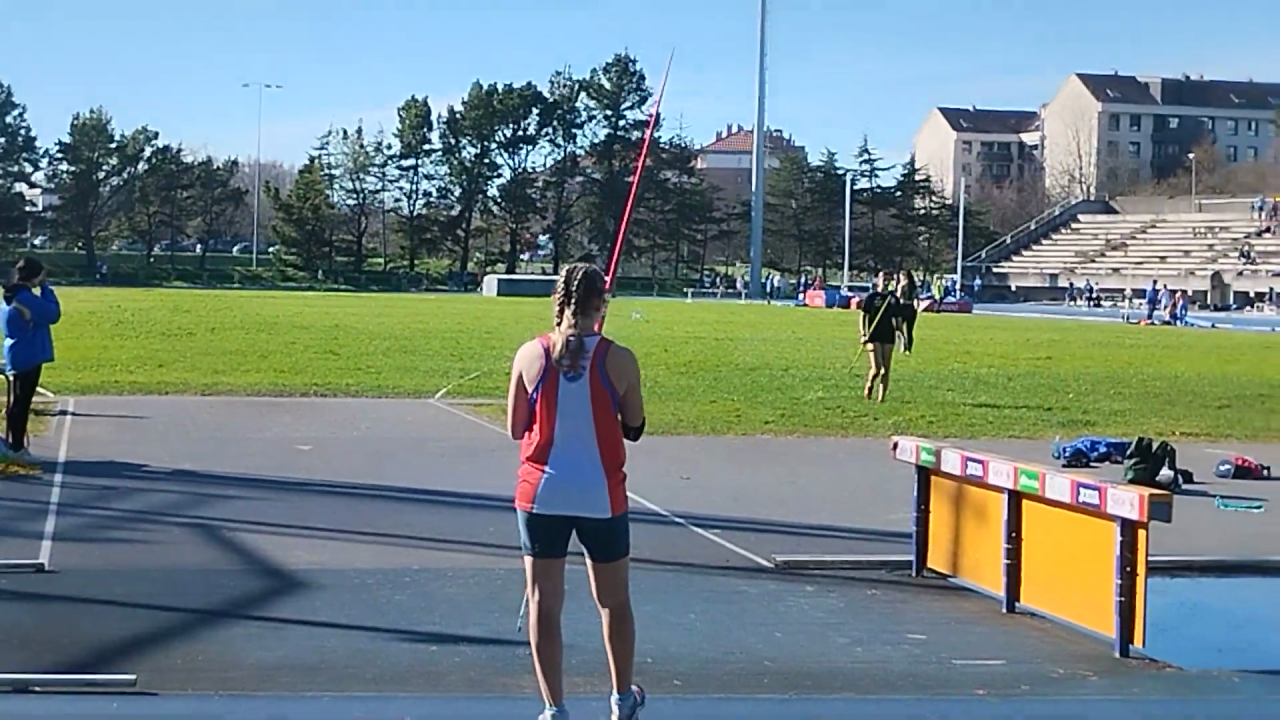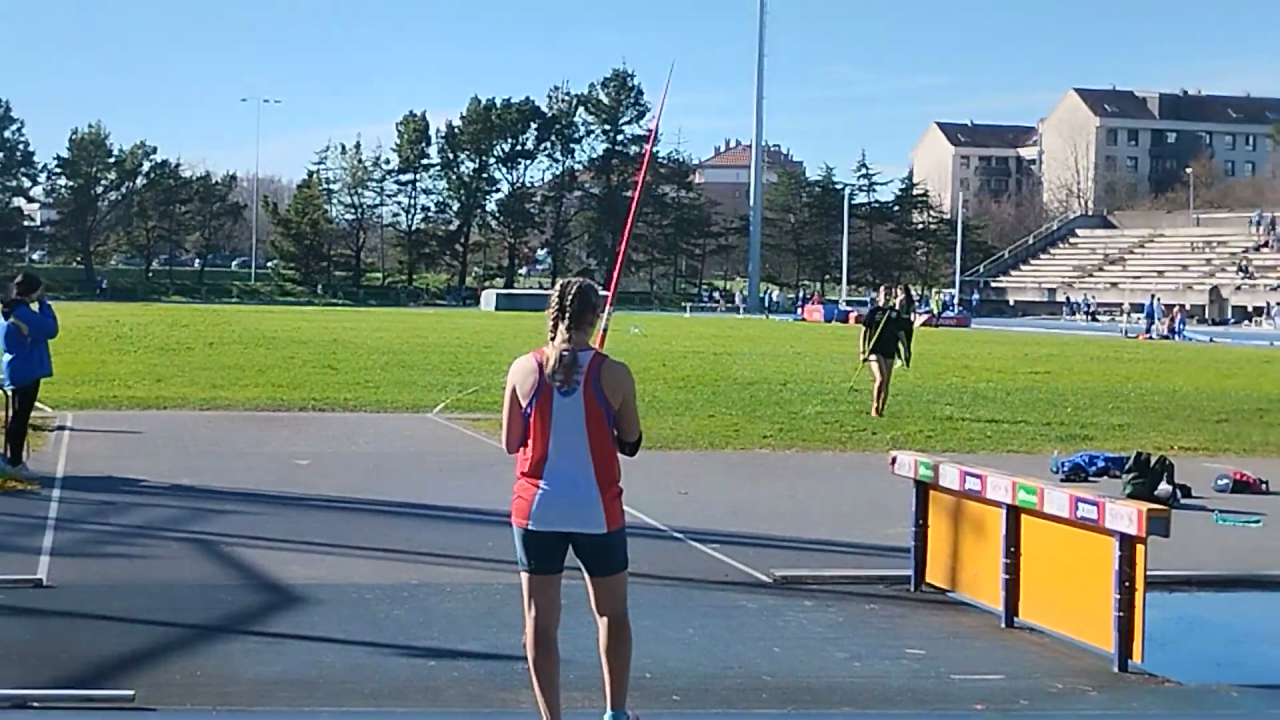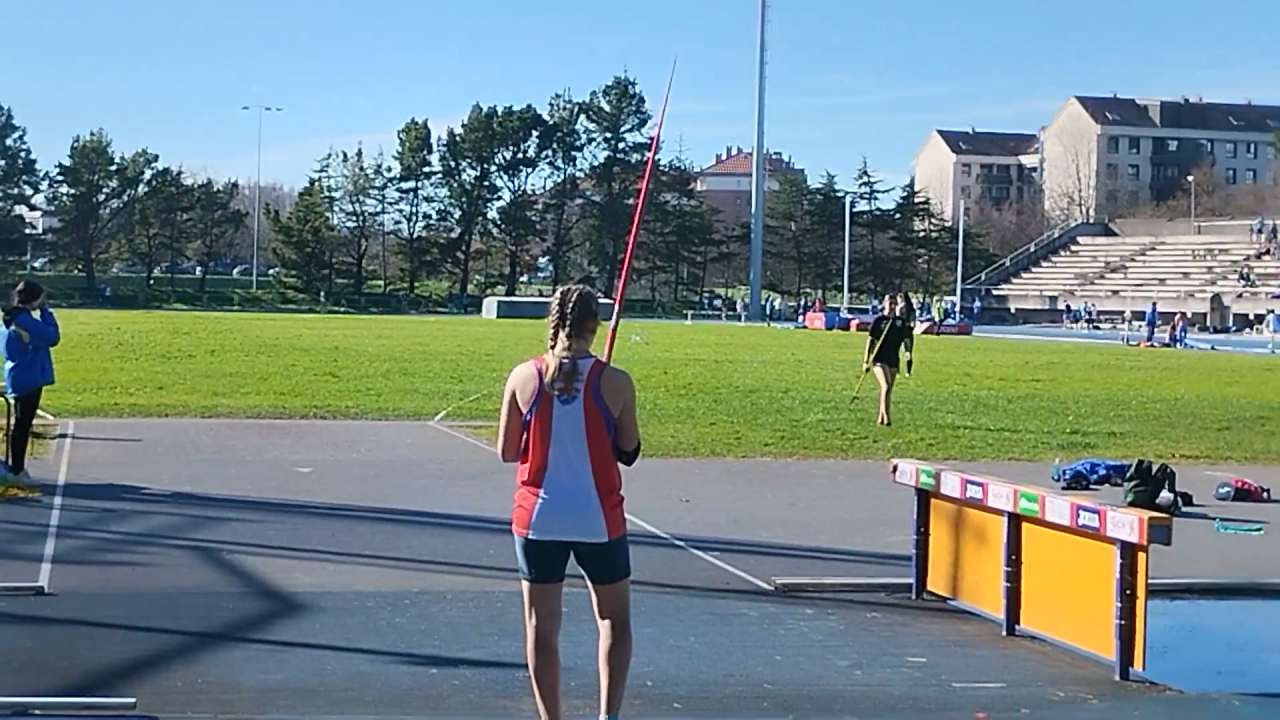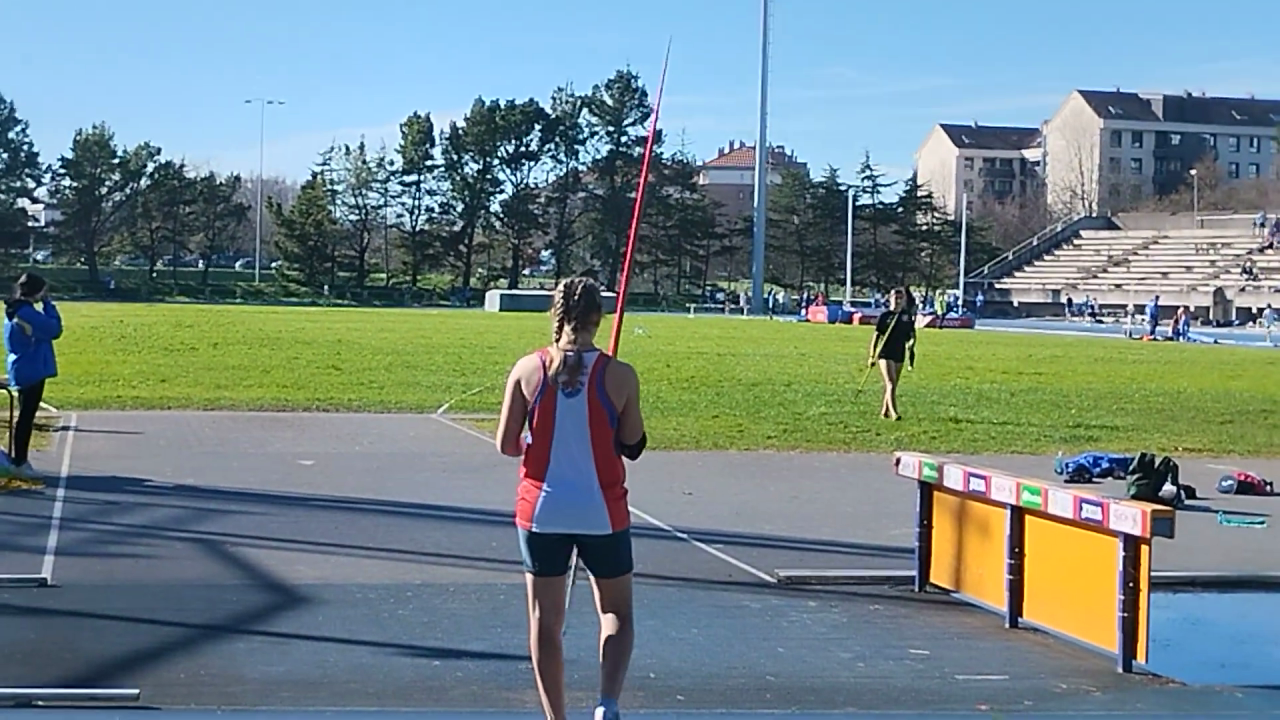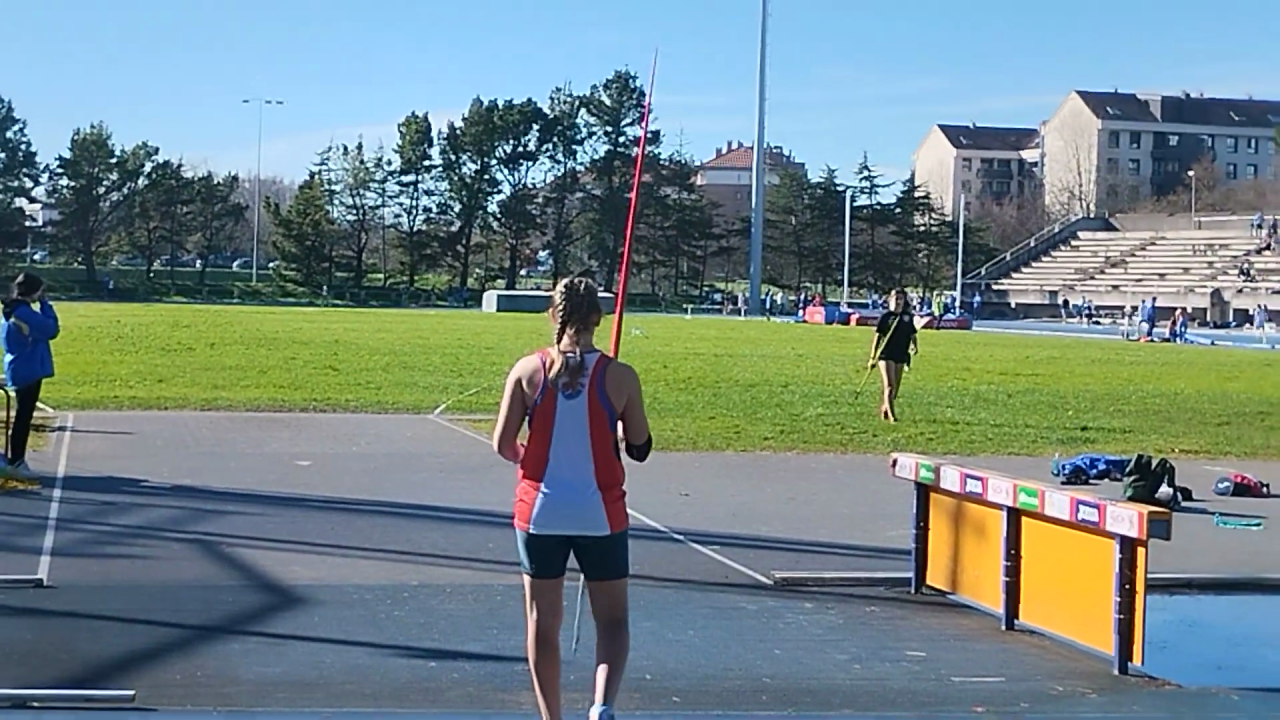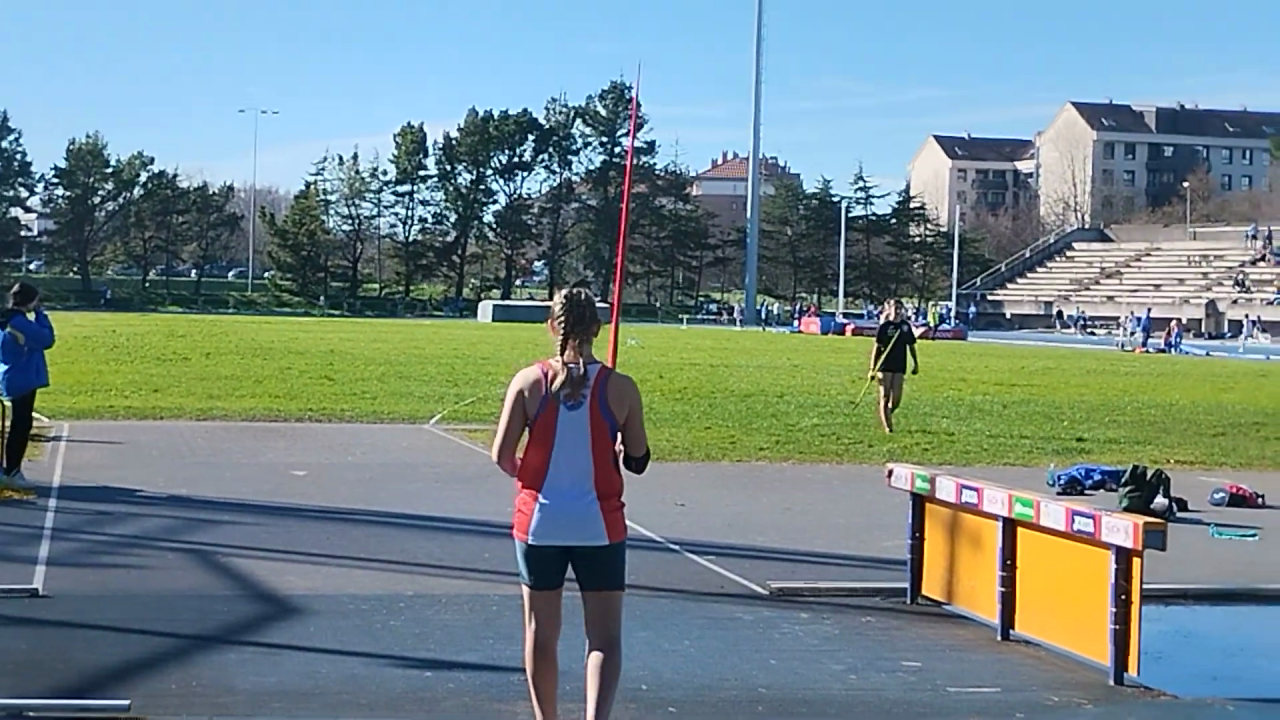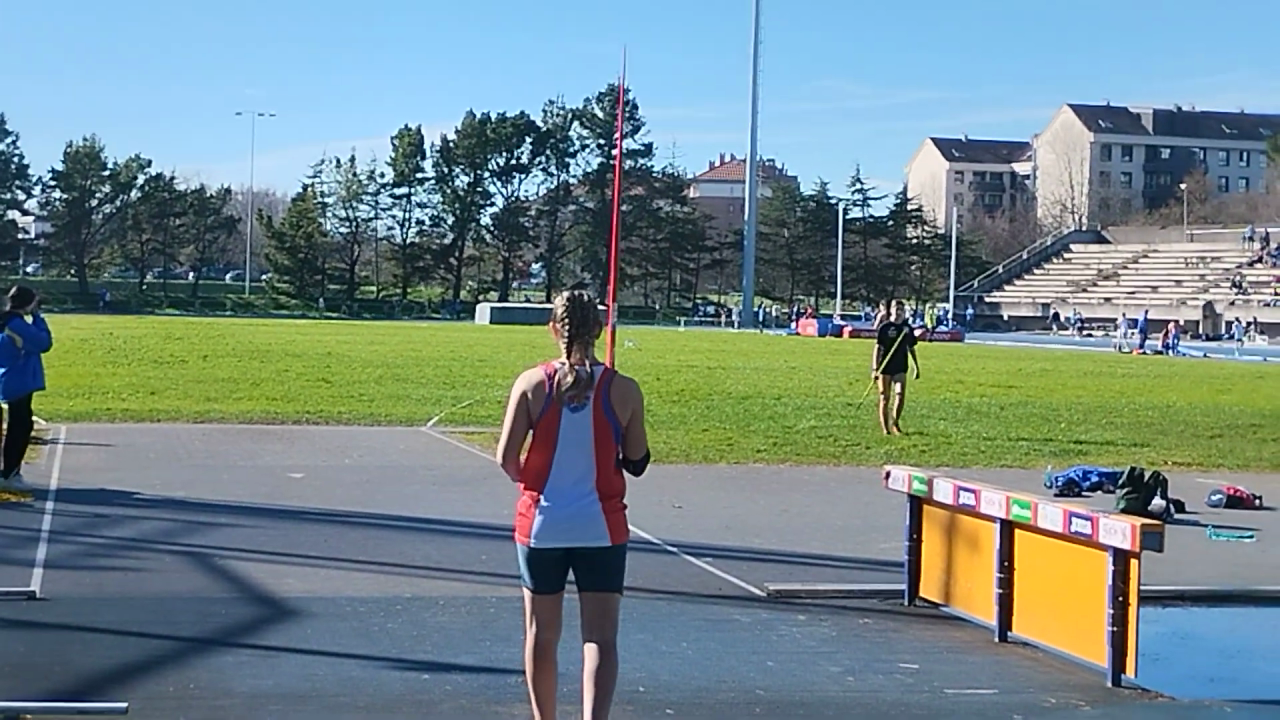
dt=0.1s
person 1, frame 1
left shoulder: (529, 355)
right shoulder: (619, 360)
left elbow: (516, 429)
right elbow: (634, 429)
left hip: (542, 493)
right hip: (601, 496)
left knee: (544, 602)
right knee: (614, 602)
person 1, frame 2
left shoulder: (523, 370)
right shoulder: (614, 374)
left elbow: (511, 444)
right elbow: (630, 444)
left hip: (537, 509)
right hip: (597, 511)
left knee: (541, 618)
right knee: (613, 613)
person 1, frame 3
left shoulder: (524, 377)
right shoulder: (614, 382)
left elbow: (508, 451)
right elbow: (629, 453)
left hip: (538, 517)
right hip: (597, 520)
left knee: (542, 626)
right knee: (615, 618)
person 1, frame 4
left shoulder: (528, 369)
right shoulder: (619, 375)
left elbow: (506, 445)
right elbow: (633, 447)
left hip: (542, 509)
right hip: (601, 511)
left knee: (545, 620)
right knee: (617, 613)
person 1, frame 5
left shoulder: (528, 371)
right shoulder: (619, 376)
left elbow: (502, 444)
right elbow: (640, 449)
left hip: (541, 511)
right hip: (600, 514)
left knee: (543, 621)
right knee: (612, 621)
person 1, frame 6
left shoulder: (529, 381)
right shoulder: (620, 388)
left elbow: (502, 455)
right elbow: (637, 462)
left hip: (540, 522)
right hip: (598, 526)
left knee: (541, 632)
right knee: (604, 637)
person 1, frame 7
left shoulder: (532, 383)
right shoulder: (623, 390)
left elbow: (506, 458)
right elbow: (636, 463)
left hip: (541, 525)
right hip: (601, 528)
left knee: (541, 634)
right knee: (600, 639)
person 2, frame 1
right shoulder: (26, 298)
left elbow: (38, 314)
right elbow: (53, 314)
left wrist: (42, 289)
right wrist: (46, 288)
left hip: (17, 355)
right hip: (28, 356)
left knee: (18, 402)
right knee: (22, 403)
right ankle: (17, 448)
person 2, frame 2
right shoulder: (24, 313)
left elbow: (37, 328)
right elbow: (51, 329)
left wrist: (40, 303)
right wrist: (44, 303)
right hip: (26, 371)
left knee: (17, 417)
right knee: (21, 418)
person 2, frame 3
right shoulder: (25, 321)
left elbow: (39, 334)
right elbow: (52, 337)
left wrist: (42, 311)
right wrist: (45, 311)
left hip: (18, 379)
right hip: (28, 379)
left knee: (21, 425)
right knee: (23, 426)
person 2, frame 4
left shoulder: (15, 311)
right shoulder: (27, 313)
left elbow: (41, 327)
right elbow: (55, 329)
left wrist: (45, 304)
right wrist: (48, 303)
left hip: (22, 371)
right hip: (31, 371)
left knee: (24, 417)
right knee: (26, 418)
left ankle: (19, 461)
right ankle: (19, 463)
person 2, frame 5
right shoulder: (24, 313)
left elbow: (38, 326)
right elbow: (51, 329)
left wrist: (41, 303)
right wrist: (44, 303)
left hip: (19, 371)
right hip: (27, 371)
left knee: (23, 417)
right knee: (23, 417)
person 2, frame 6
right shoulder: (20, 323)
left elbow: (34, 336)
right elbow: (47, 339)
left wrist: (37, 313)
right wrist: (40, 313)
right hip: (23, 381)
left knee: (21, 426)
right knee: (20, 427)
person 2, frame 7
right shoulder: (18, 325)
left elbow: (32, 339)
right elbow: (44, 342)
left wrist: (34, 316)
right wrist: (37, 316)
right hip: (19, 385)
left knee: (22, 427)
right knee: (18, 430)
